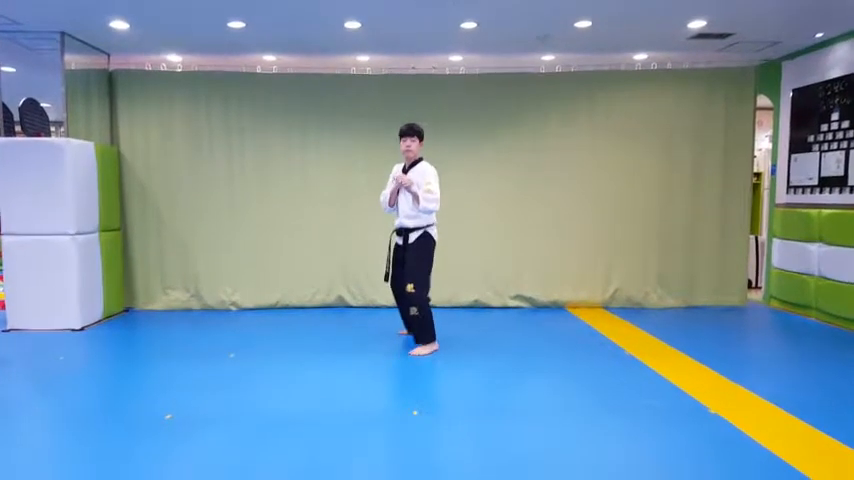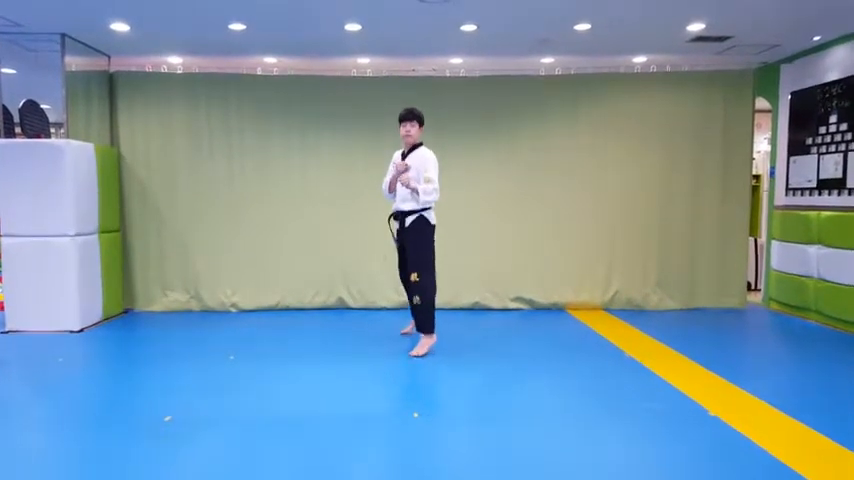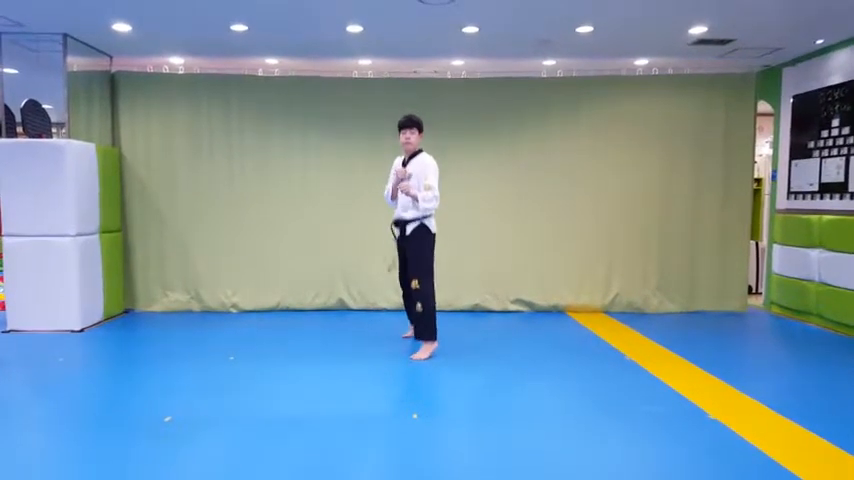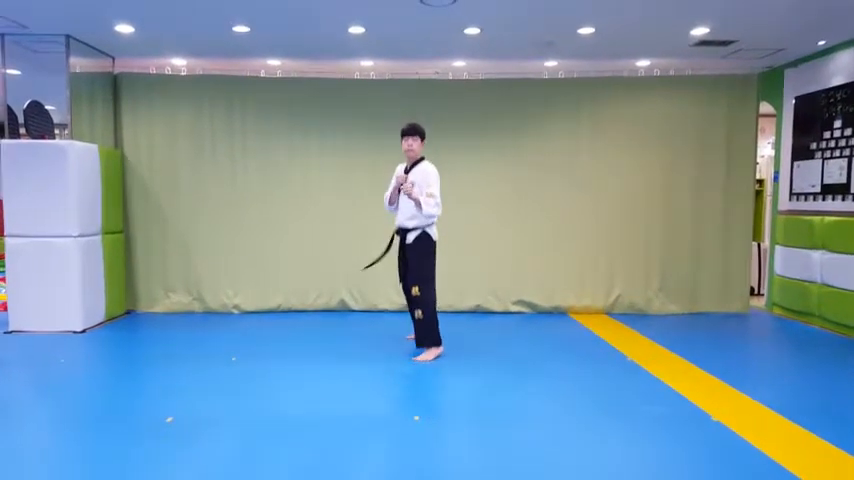
dt=0.3s
person 1, frame 1
left shoulder: (427, 170)
right shoulder: (396, 170)
left elbow: (432, 204)
right elbow: (387, 206)
left wrist: (412, 190)
right wrist: (395, 189)
left hip: (422, 236)
right hip: (402, 236)
left knee: (414, 287)
right knee: (398, 285)
left ankle: (429, 341)
right ankle: (412, 326)
person 1, frame 2
left shoulder: (426, 156)
right shoulder: (397, 156)
left elbow: (432, 193)
right elbow: (388, 193)
left wrist: (412, 185)
right wrist: (395, 175)
left hip: (420, 221)
right hip: (403, 221)
left knee: (421, 274)
right knee: (407, 273)
left ankle: (428, 333)
right ankle: (418, 320)
person 1, frame 3
left shoulder: (427, 162)
right shoulder: (398, 163)
left elbow: (432, 200)
right elbow: (390, 200)
left wrist: (413, 193)
right wrist: (396, 182)
left hip: (421, 228)
right hip: (403, 228)
left knee: (421, 282)
right knee: (407, 280)
left ankle: (429, 340)
right ankle: (417, 325)
person 1, frame 4
left shoulder: (428, 171)
right shoulder: (400, 170)
left elbow: (435, 208)
right elbow: (390, 205)
left wrist: (416, 197)
right wrist: (396, 188)
left hip: (422, 236)
right hip: (405, 237)
left knee: (422, 289)
right knee: (409, 287)
left ankle: (433, 345)
right ankle: (421, 332)
